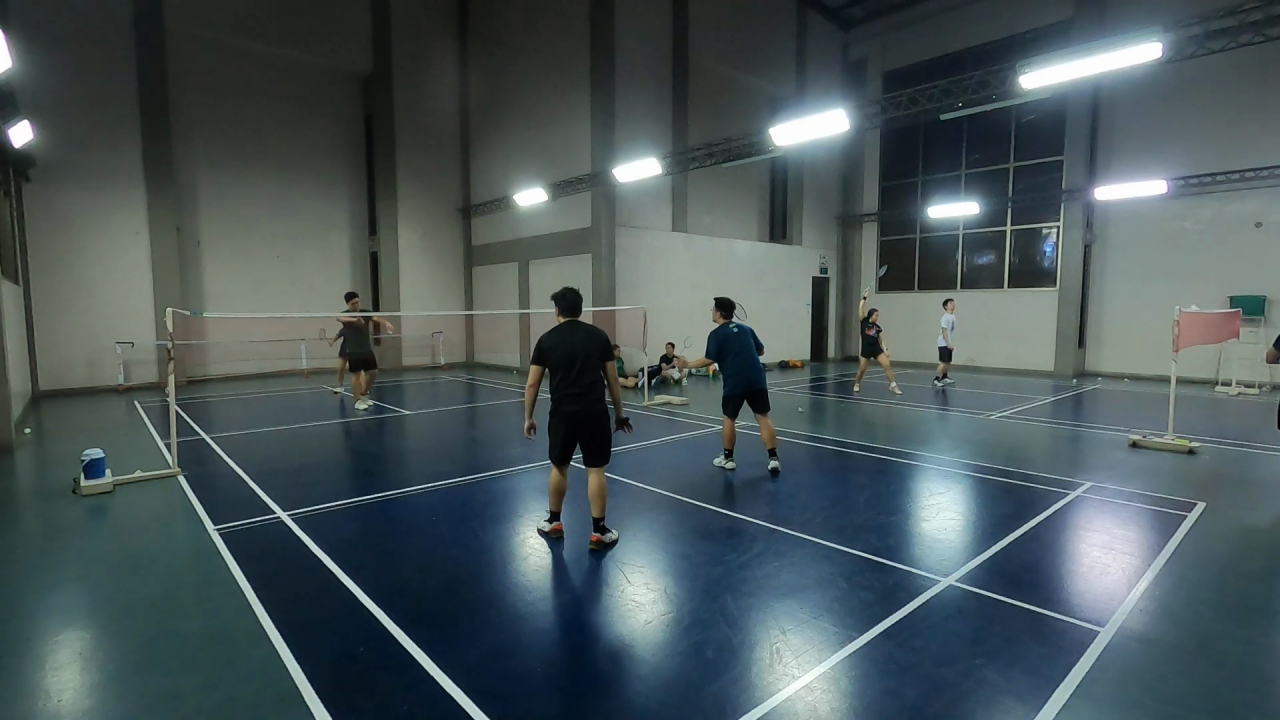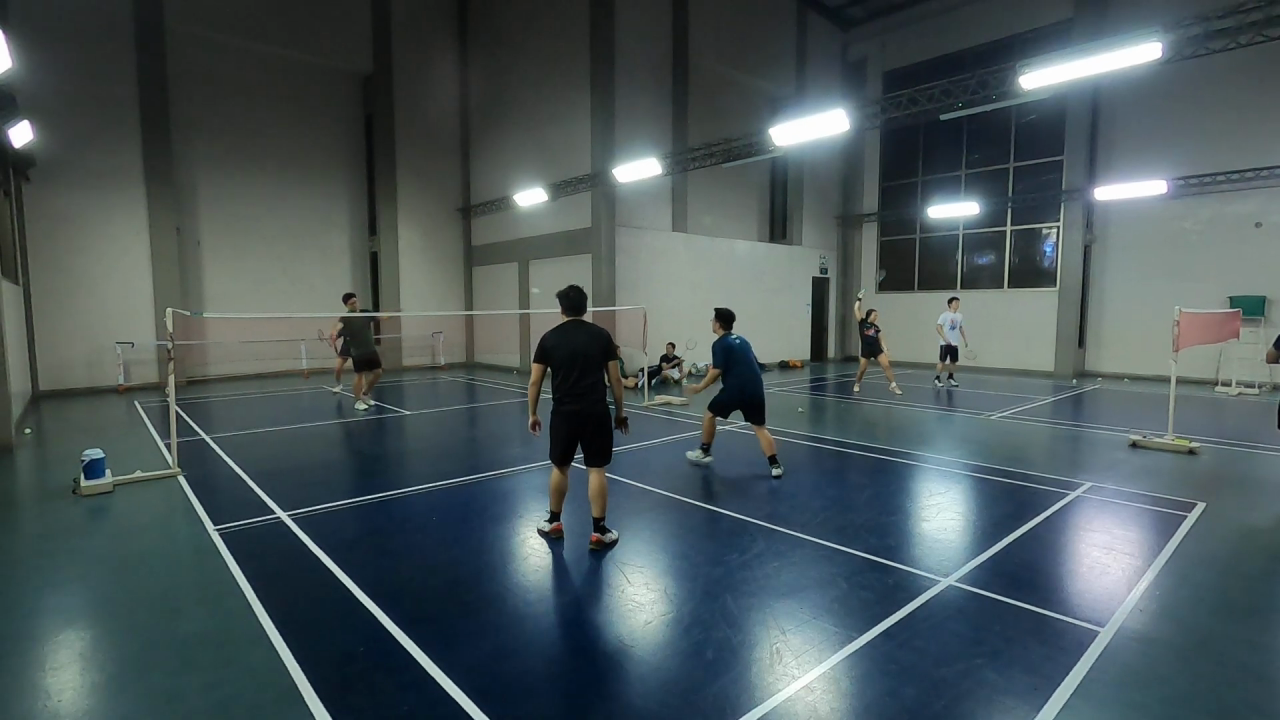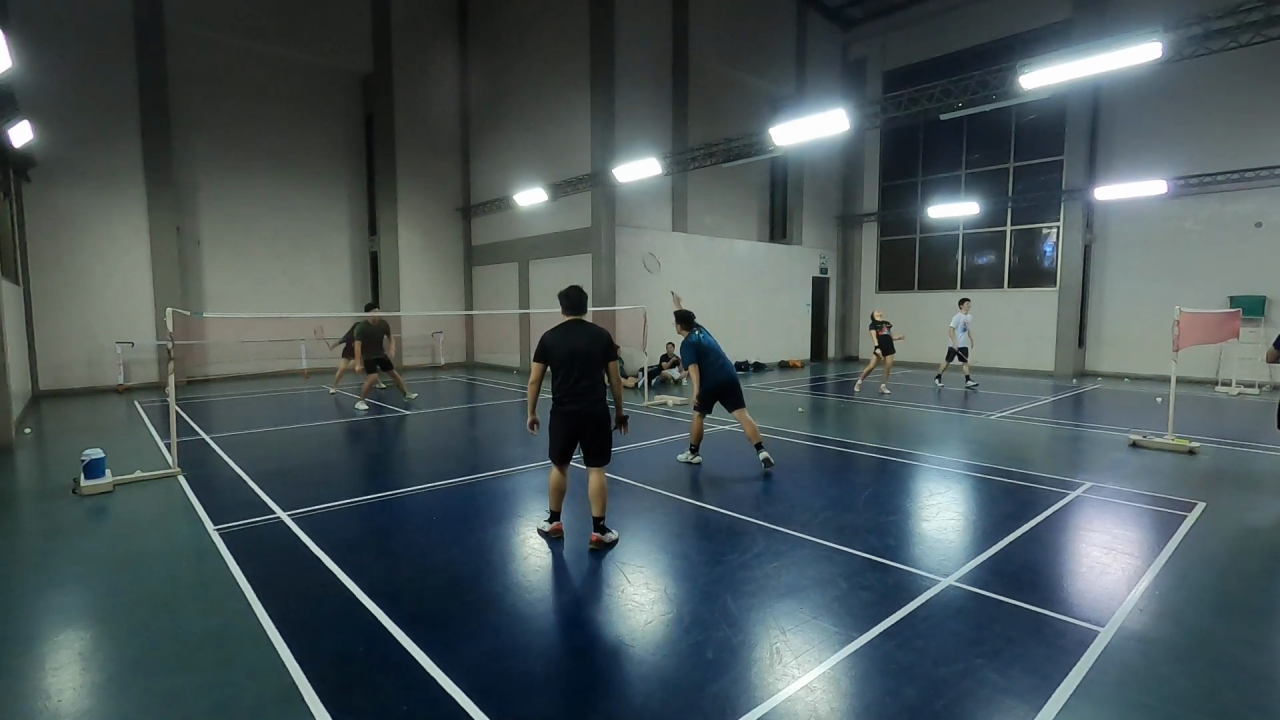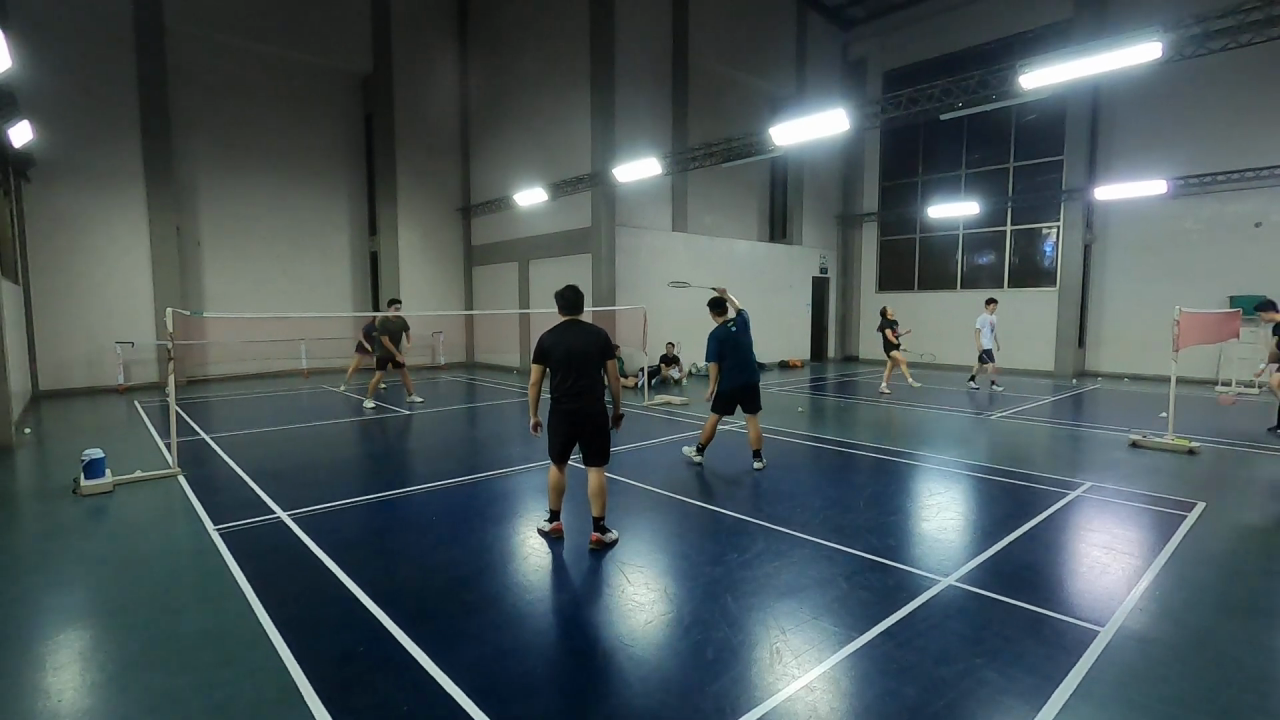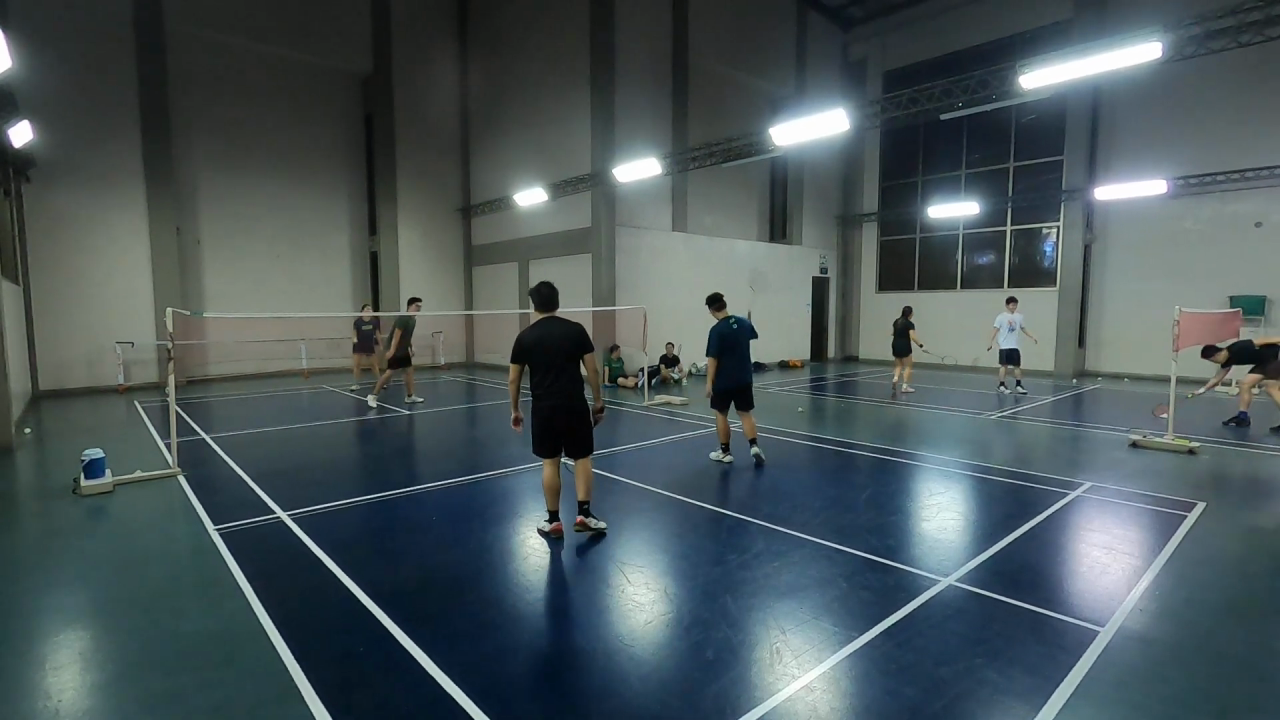
dt=0.5s
person 1, frame 1
left shoulder: (547, 340)
right shoulder: (598, 336)
left elbow: (532, 384)
right elbow: (613, 379)
left wrist: (528, 417)
right wrist: (619, 413)
left hip: (562, 413)
right hip: (594, 412)
left knee: (559, 467)
right knee: (596, 470)
left ankle: (554, 522)
right ankle: (599, 531)
person 1, frame 2
left shoulder: (549, 338)
right shoulder: (601, 335)
left elbow: (534, 382)
right elbow: (615, 379)
left wrist: (533, 414)
right wrist: (620, 412)
left hip: (564, 413)
right hip: (596, 412)
left knee: (559, 467)
right knee: (597, 470)
left ankle: (554, 522)
right ankle: (599, 532)
person 1, frame 3
left shoulder: (549, 338)
right shoulder: (602, 335)
left elbow: (534, 381)
right elbow: (615, 379)
left wrist: (531, 413)
right wrist: (619, 411)
left hip: (563, 412)
right hip: (595, 412)
left knee: (559, 467)
right knee: (597, 470)
left ankle: (554, 522)
right ankle: (599, 531)
person 1, frame 4
left shoulder: (547, 338)
right shoulder: (599, 335)
left elbow: (535, 382)
right elbow: (613, 377)
left wrist: (534, 415)
right wrist: (617, 410)
left hip: (561, 412)
right hip: (593, 411)
left knee: (557, 465)
right knee: (596, 470)
left ankle: (554, 522)
right ankle: (599, 530)
person 1, frame 5
left shoulder: (525, 336)
right shoulder: (576, 330)
left elbow: (513, 379)
right elbow: (593, 370)
left wrist: (515, 411)
right wrist: (598, 402)
left hip: (543, 408)
right hip: (574, 406)
left knee: (550, 463)
right knee: (582, 459)
left ankle: (553, 521)
right ankle: (584, 514)
